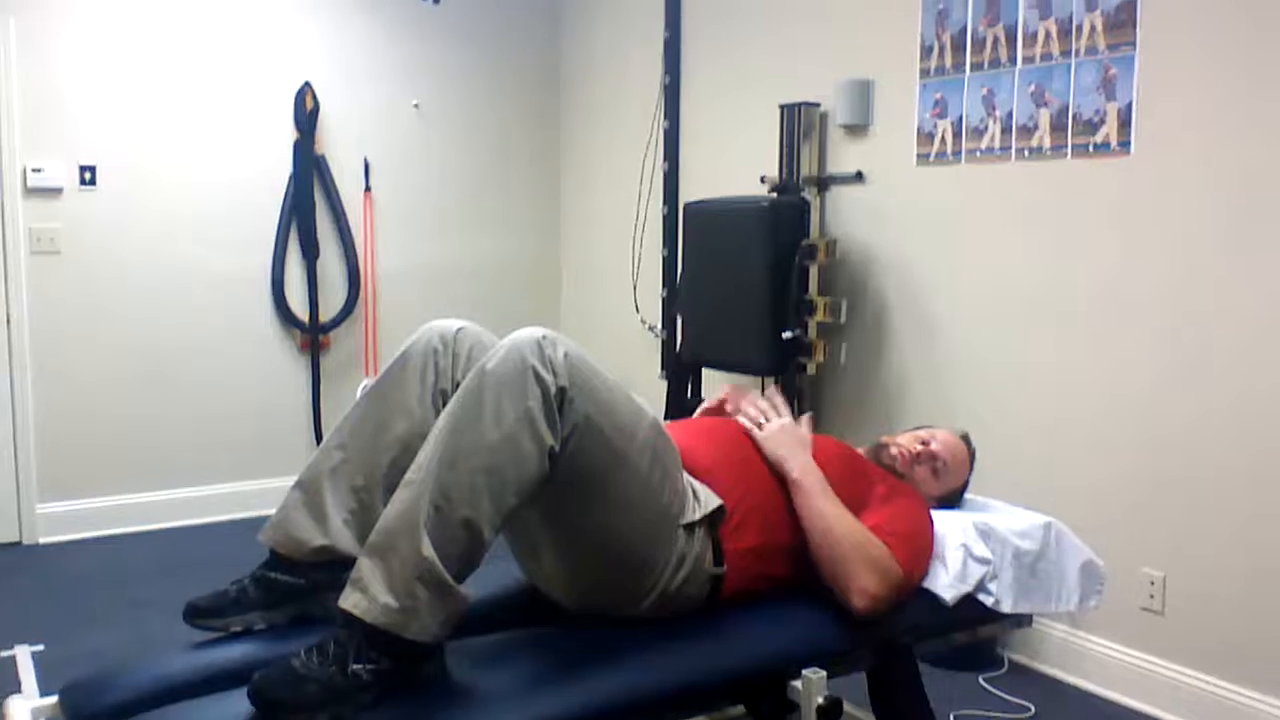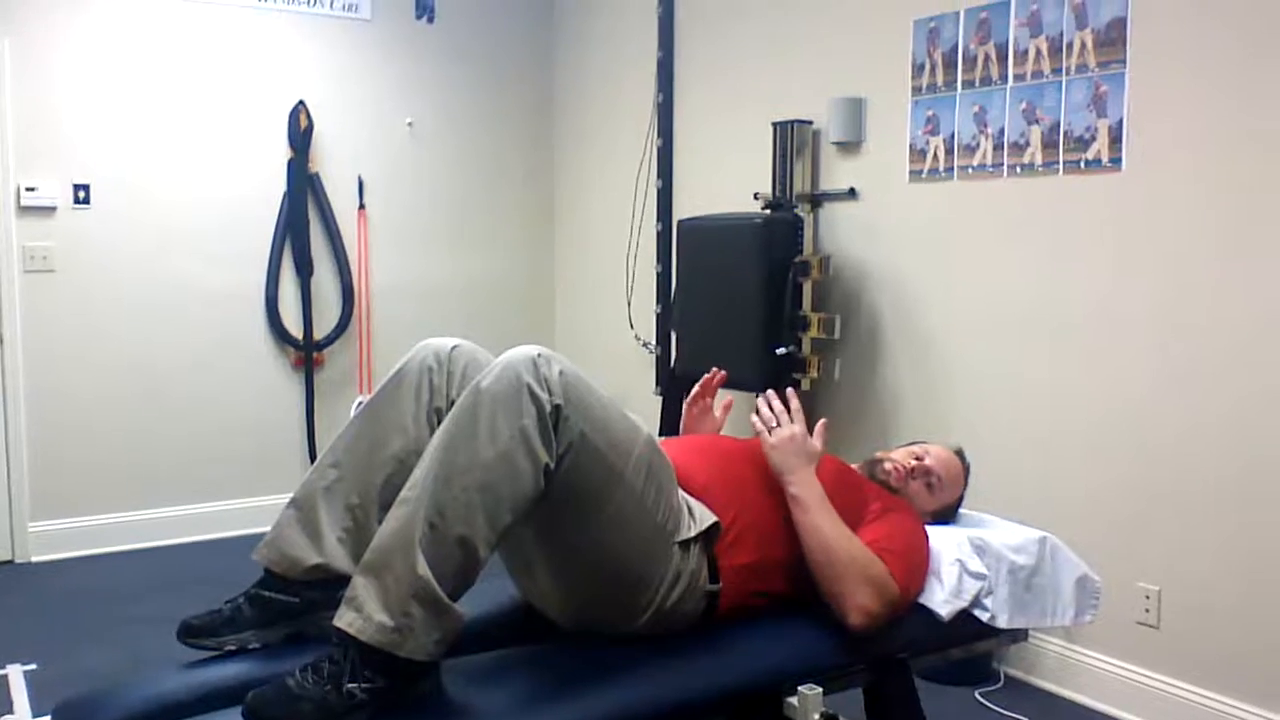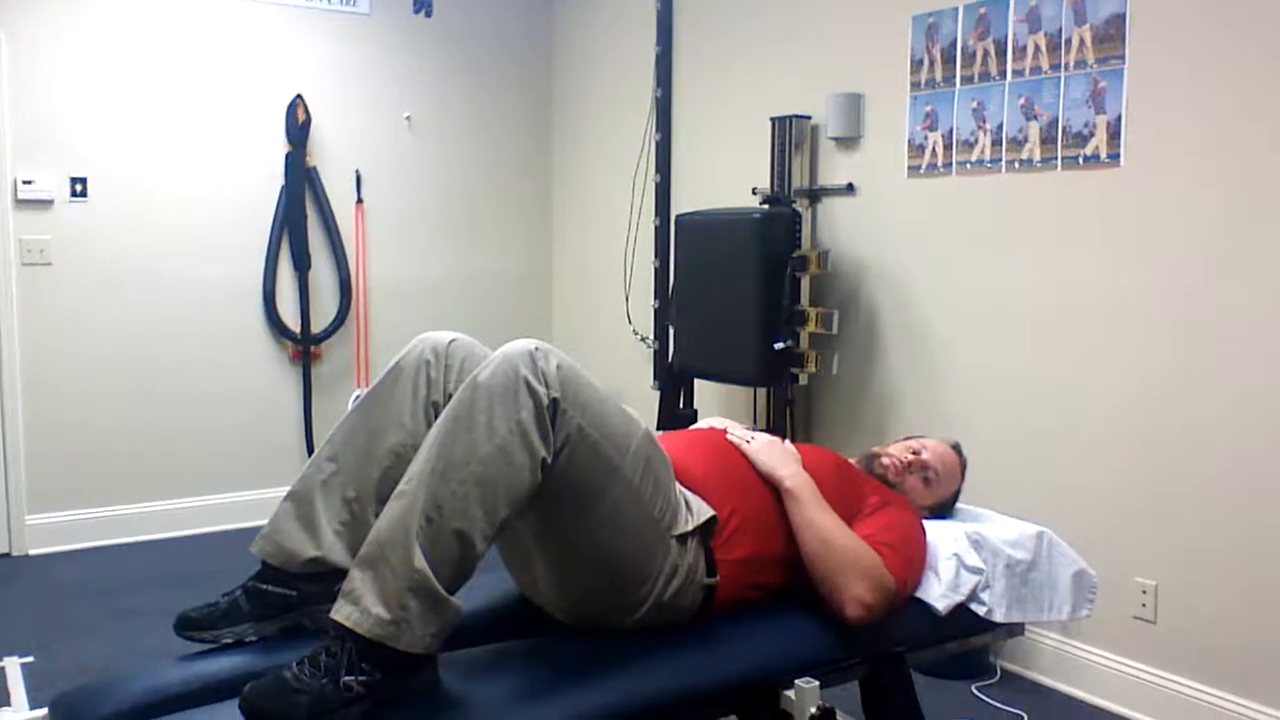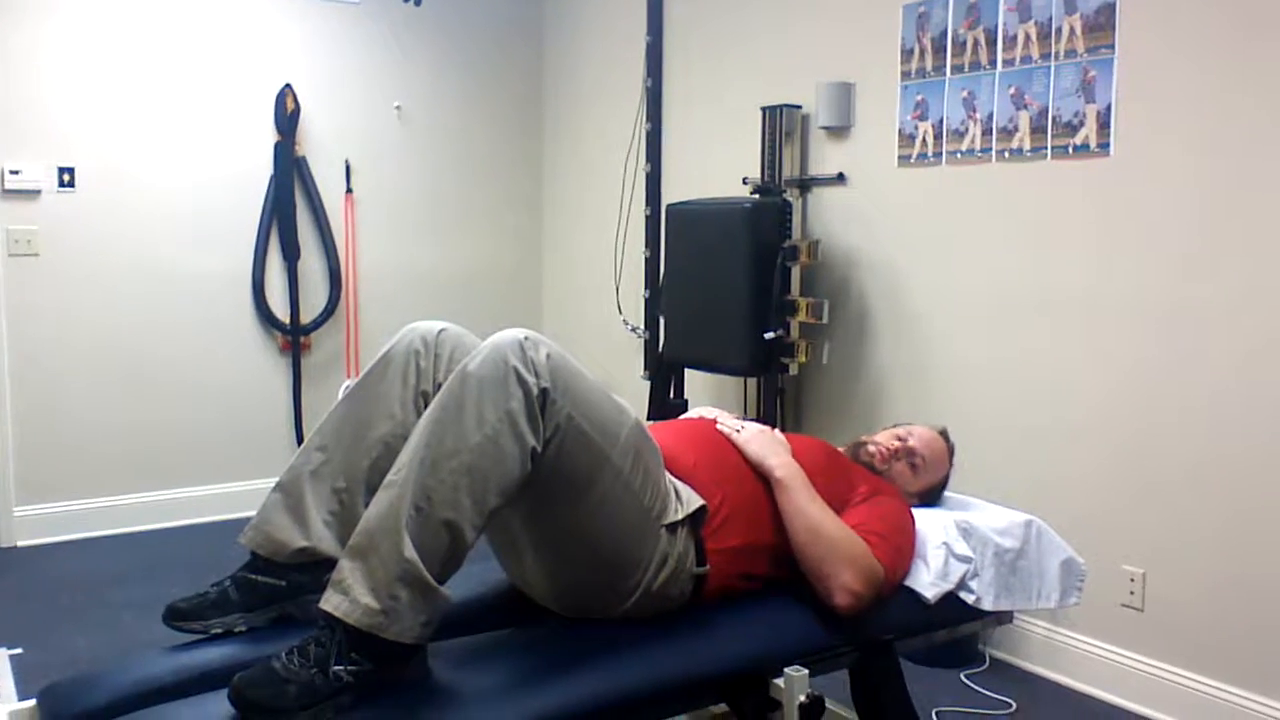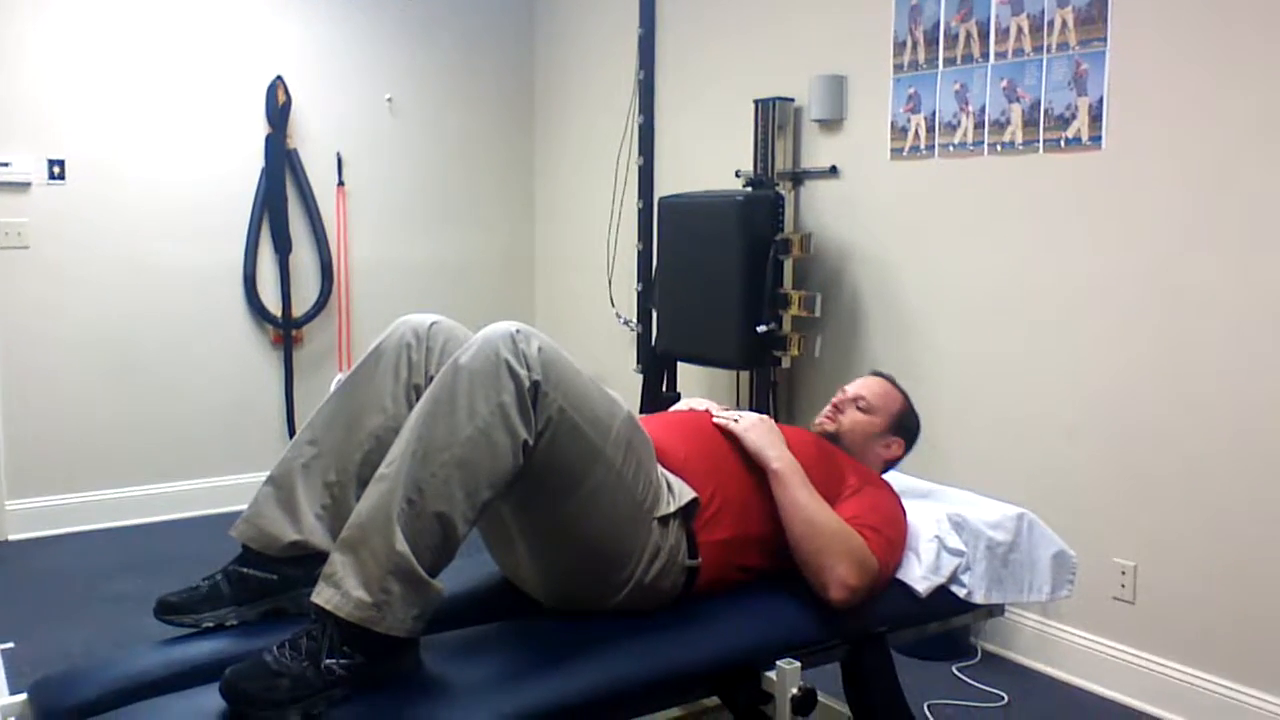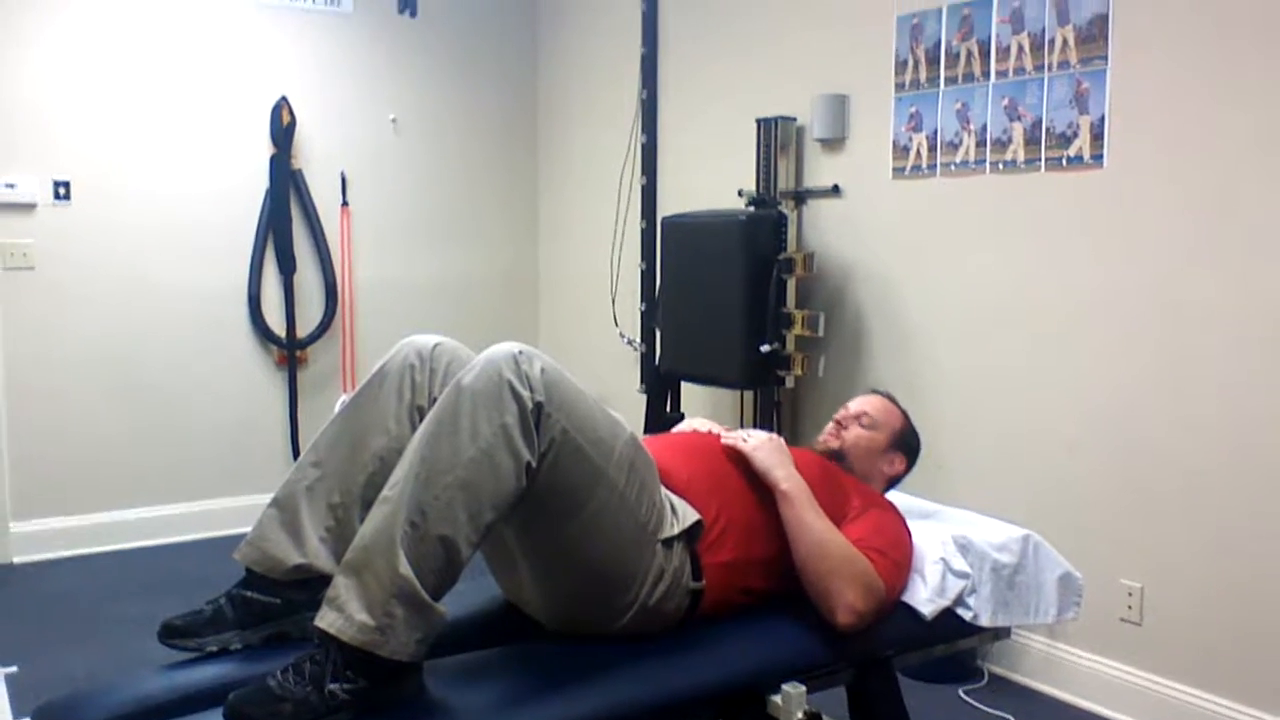
dt=0.4s
person 1, frame 1
left shoulder: (900, 511)
right shoulder: (796, 445)
left elbow: (863, 588)
left wrist: (795, 462)
right wrist: (703, 430)
left hip: (676, 543)
right hip: (578, 529)
left knee: (536, 360)
right knee: (450, 346)
left ankle: (389, 632)
right ankle: (308, 564)
person 1, frame 2
left shoulder: (893, 524)
right shoulder: (812, 468)
left elbow: (861, 606)
left wrist: (800, 476)
right wrist: (692, 444)
left hip: (670, 559)
right hip: (574, 545)
left knee: (532, 376)
right knee: (445, 364)
left ankle: (385, 650)
right ankle: (302, 583)
person 1, frame 3
left shoulder: (891, 520)
right shoulder: (793, 459)
left elbow: (857, 597)
left wrist: (789, 476)
right wrist: (697, 440)
left hip: (670, 551)
right hip: (568, 536)
left knee: (529, 370)
right knee: (442, 358)
left ankle: (382, 642)
right ankle: (299, 577)
person 1, frame 4
left shoulder: (881, 509)
right shoulder: (789, 449)
left elbow: (847, 586)
left wrist: (780, 464)
right wrist: (698, 428)
left hip: (659, 541)
right hip: (558, 527)
left knee: (518, 360)
right knee: (431, 347)
left ankle: (371, 631)
right ankle: (289, 565)
person 1, frame 5
left shoulder: (868, 494)
right shoulder: (759, 437)
left elbow: (840, 580)
left wrist: (776, 455)
right wrist: (687, 421)
left hip: (655, 535)
right hip: (550, 523)
left knee: (511, 352)
right knee: (424, 340)
left ankle: (364, 626)
right ankle: (281, 557)
person 1, frame 6
left shoulder: (871, 514)
right shoulder: (762, 453)
left elbow: (849, 605)
left wrist: (785, 475)
right wrist: (676, 441)
left hip: (658, 557)
right hip: (554, 545)
left knee: (512, 374)
right knee: (427, 360)
left ankle: (367, 651)
right ankle: (284, 584)
